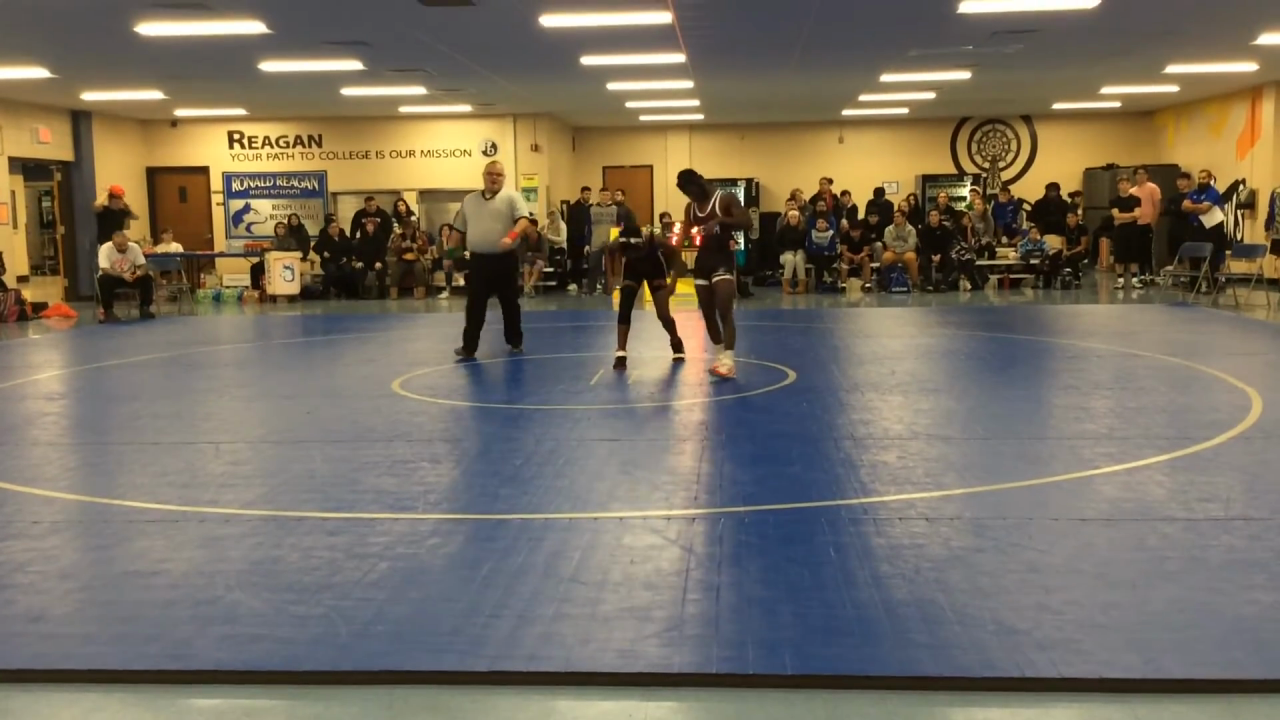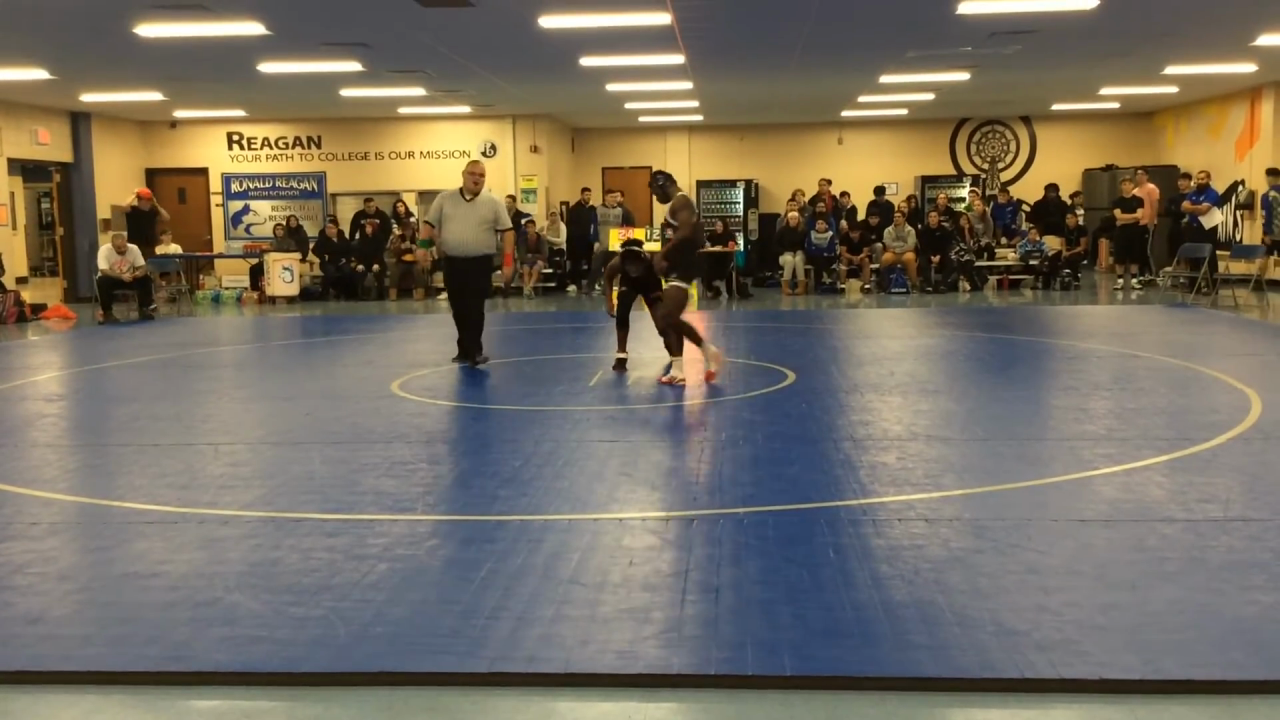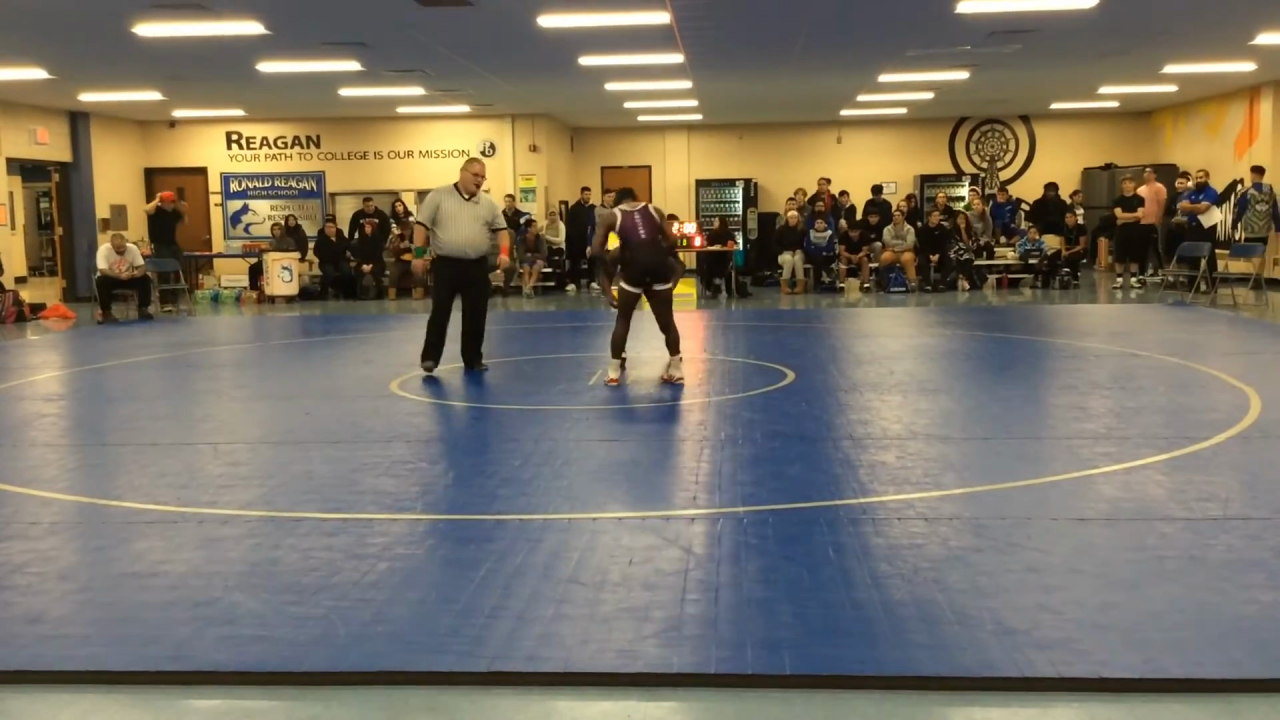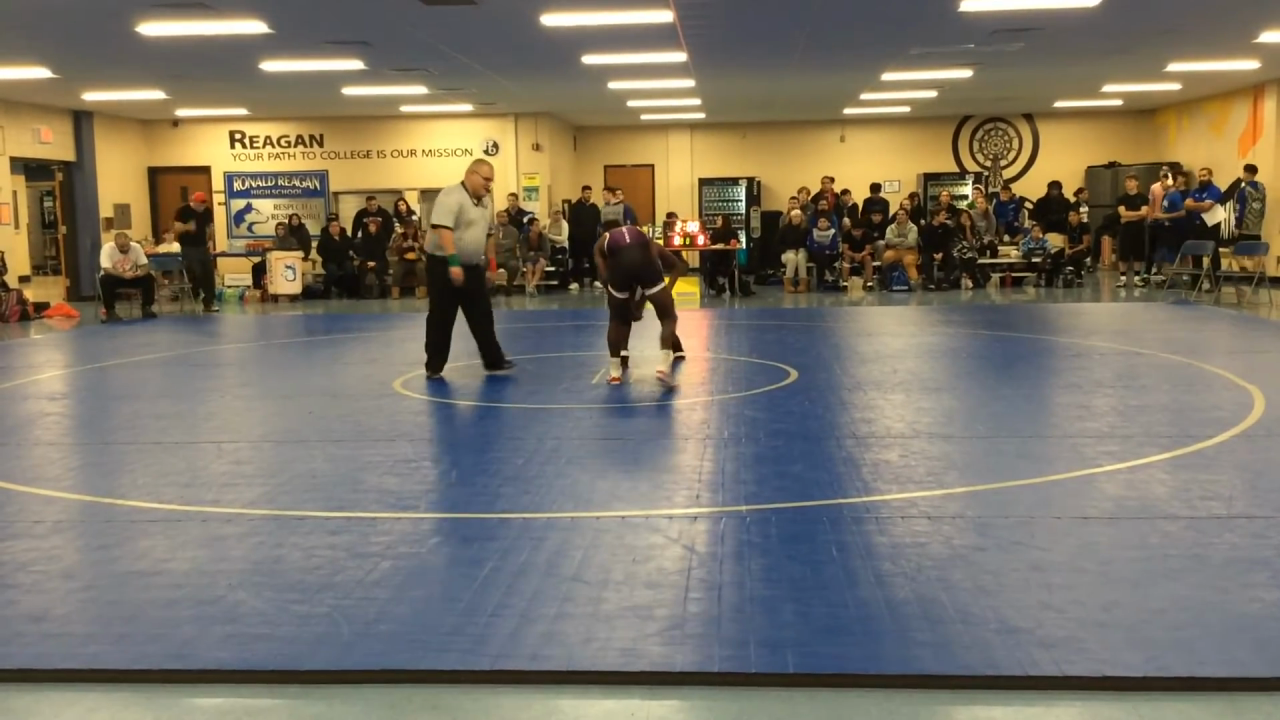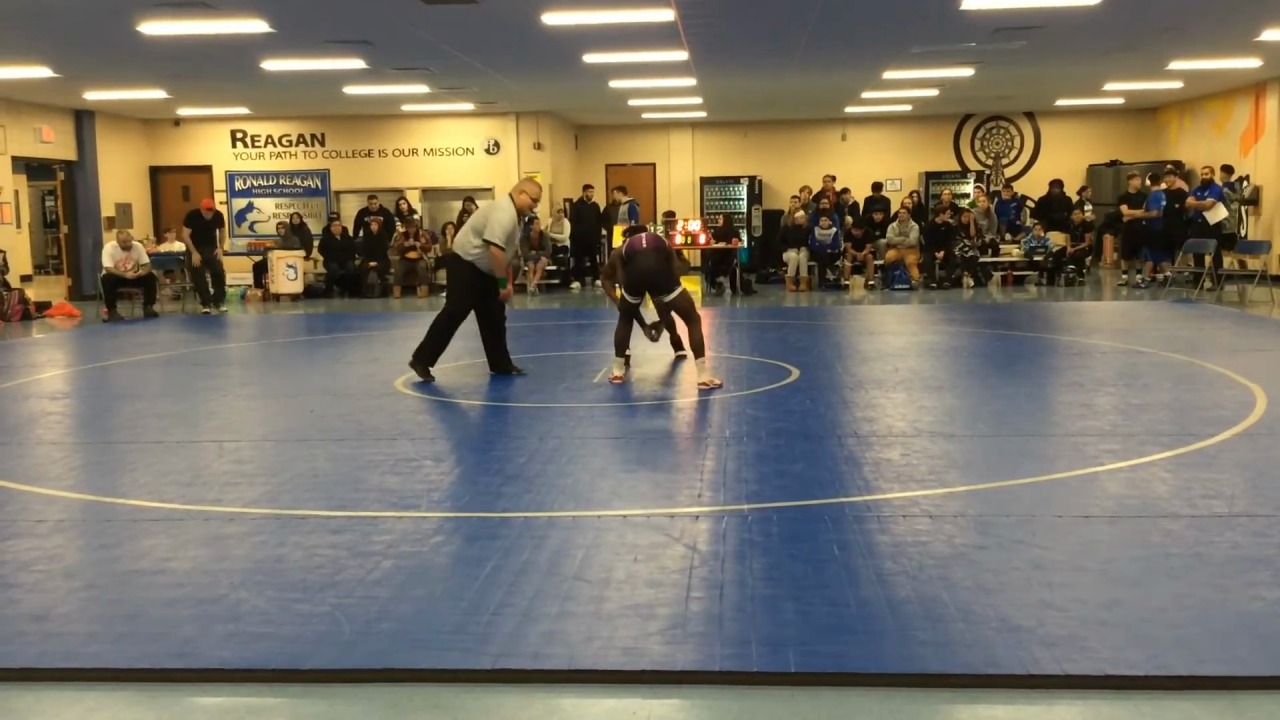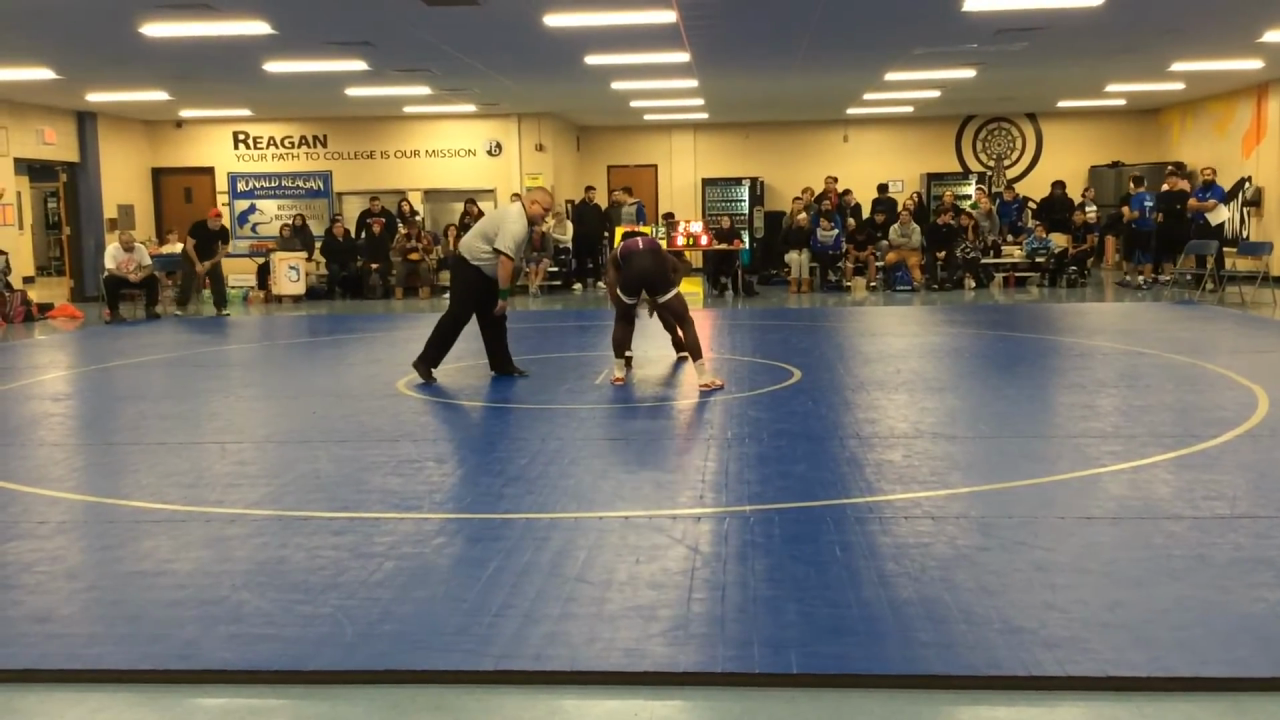
dt=0.5s
person 1, frame 1
left shoulder: (512, 197)
right shoulder: (469, 200)
left elbow: (523, 220)
right elbow: (458, 229)
left wrist: (511, 237)
left hip: (504, 259)
right hip: (478, 260)
left knee: (509, 302)
right knee: (475, 304)
left ankle: (515, 341)
right ankle: (468, 347)
person 1, frame 2
left shoulder: (493, 203)
right shoulder: (445, 199)
left elbow: (507, 232)
right elbow: (430, 224)
left wrist: (508, 262)
left hip: (480, 263)
right hip: (453, 263)
left knee: (475, 308)
right knee: (459, 309)
left ankle: (475, 352)
right ankle: (465, 350)
person 1, frame 3
left shoulder: (488, 202)
right shoulder: (439, 196)
left elbow: (501, 229)
right elbow: (423, 225)
left wrist: (503, 252)
left hip: (477, 266)
right hip: (446, 264)
left knee: (475, 315)
right knee: (440, 311)
left ankle: (473, 360)
right ankle: (430, 357)
person 1, frame 4
left shoulder: (486, 203)
right shoulder: (451, 197)
left elbow: (488, 236)
right elbow: (443, 229)
left wrist: (491, 267)
right wrist: (453, 263)
left hip: (472, 267)
right hip: (444, 266)
left knee: (482, 314)
right knee: (441, 318)
left ankle: (494, 360)
right ankle: (434, 366)
person 1, frame 5
left shoulder: (515, 214)
right shoulder: (504, 212)
left elbow: (507, 252)
right elbow: (496, 250)
left wrist: (507, 281)
right wrist: (504, 284)
left hip: (484, 271)
right hip: (466, 267)
left knee: (494, 318)
right knee: (453, 314)
left ankle: (501, 365)
right ankle: (421, 360)
person 1, frame 6
left shoulder: (521, 217)
right shoulder: (515, 222)
left elbow: (509, 258)
right elbow: (505, 260)
left wrist: (502, 293)
right wrist: (503, 296)
left hip: (486, 271)
right hip: (469, 267)
left knee: (494, 319)
right knee: (457, 317)
left ankle: (503, 366)
right ankle: (425, 362)
person 2, frame 1
left shoulder: (725, 199)
right shoulder: (691, 207)
left elbow: (747, 222)
right elbow: (688, 232)
left wrist: (721, 221)
left hip: (722, 260)
right hip: (702, 260)
left knee: (724, 311)
right knee: (708, 314)
left ankle: (728, 362)
right ankle: (720, 355)
person 2, frame 2
left shoulder: (680, 201)
right shoulder: (679, 202)
left elbow: (686, 232)
right elbow: (697, 238)
left wrist: (663, 252)
right wrist: (666, 256)
left hip: (682, 265)
right hip: (678, 264)
left knee: (669, 318)
right knee: (666, 319)
left ankle: (710, 353)
right ankle: (677, 371)
person 2, frame 3
left shoulder: (611, 215)
right shoulder: (654, 210)
left elbow: (596, 250)
right elbow: (672, 241)
left hip: (634, 260)
right hip: (658, 259)
left knee: (623, 319)
right knee: (666, 320)
left ankle: (614, 373)
right ankle: (675, 371)
person 2, frame 4
left shoulder: (601, 242)
right shoulder: (639, 232)
left elbow: (605, 275)
left wrist: (630, 303)
left hip: (621, 264)
right hip: (645, 261)
left knee: (617, 320)
right knee: (668, 316)
left ankle: (615, 373)
right ankle: (664, 367)
person 2, frame 5
left shoulder: (621, 250)
right shoulder: (663, 242)
left elbow: (625, 286)
right elbow: (673, 277)
left wrist: (643, 324)
right wrist: (663, 320)
left hip: (635, 272)
right hip: (660, 270)
left knee: (625, 319)
right knee: (693, 320)
left ankle: (617, 372)
right ankle: (704, 377)
person 2, frame 6
left shoulder: (617, 252)
right shoulder: (655, 244)
left elbow: (612, 289)
right elbow: (678, 270)
left wrist: (626, 309)
left hip: (630, 272)
right hip: (656, 270)
left knee: (622, 321)
right knee: (686, 322)
left ankle: (618, 374)
right ankle: (704, 379)
